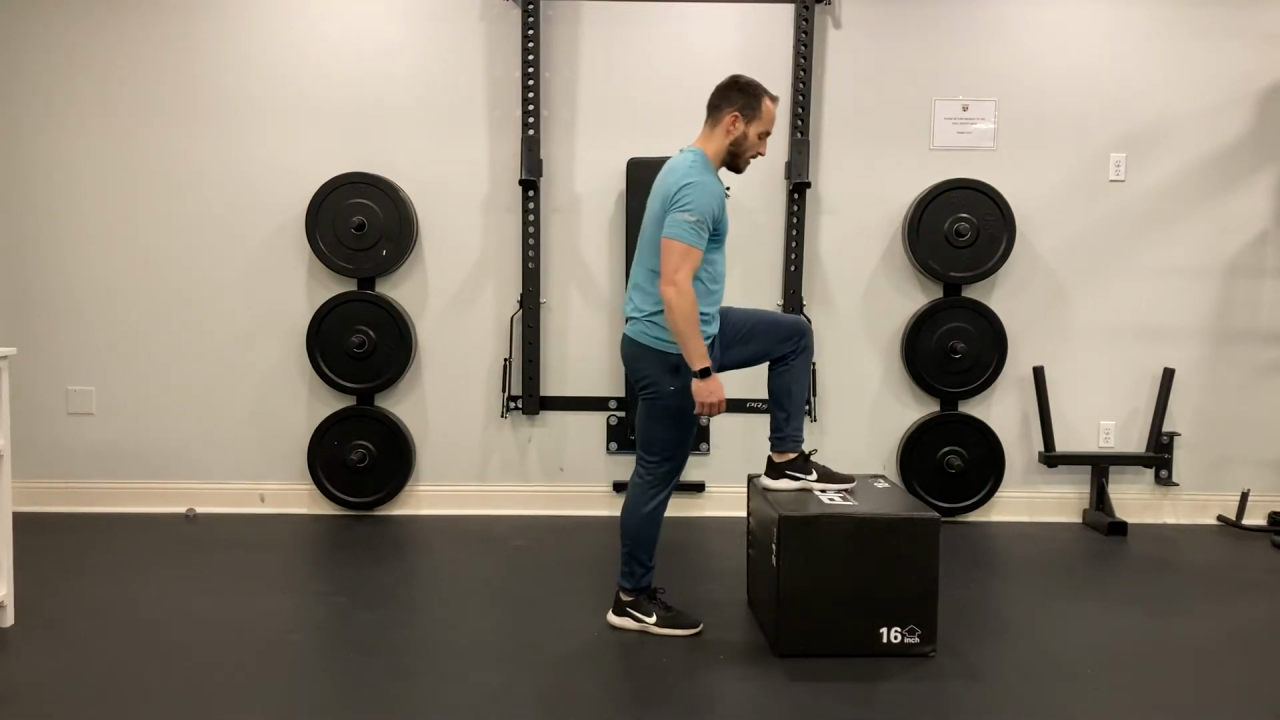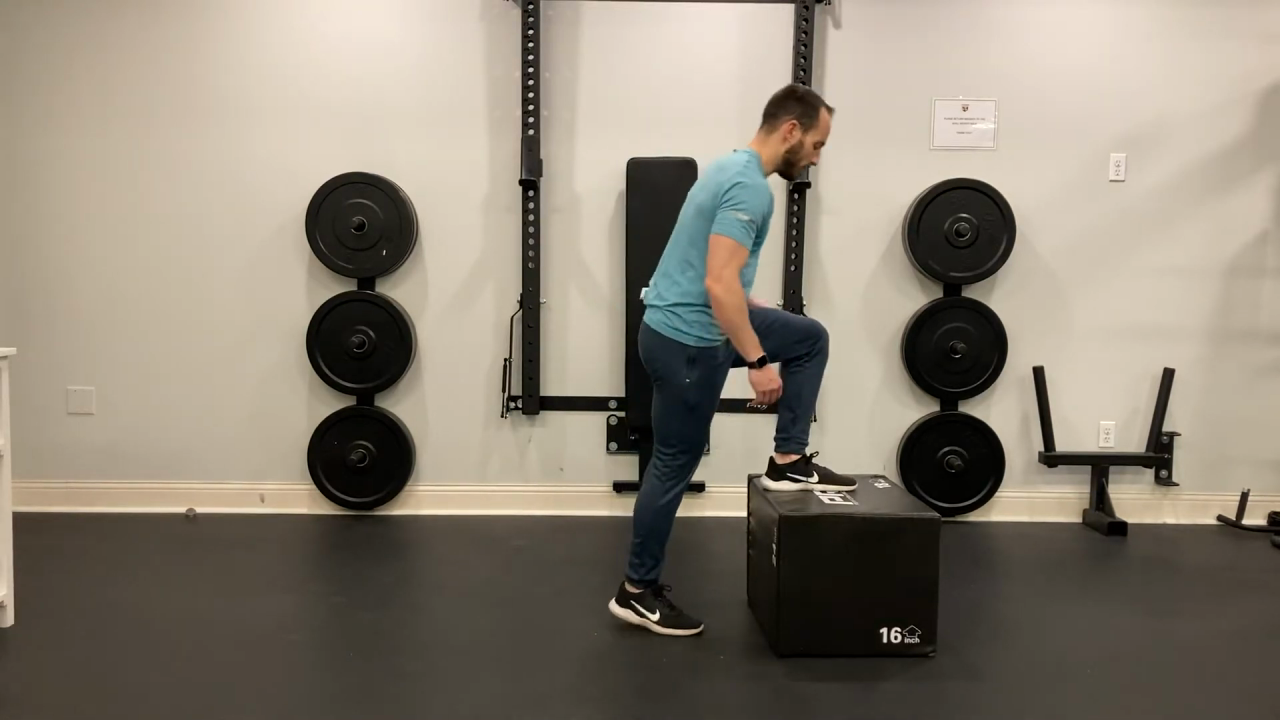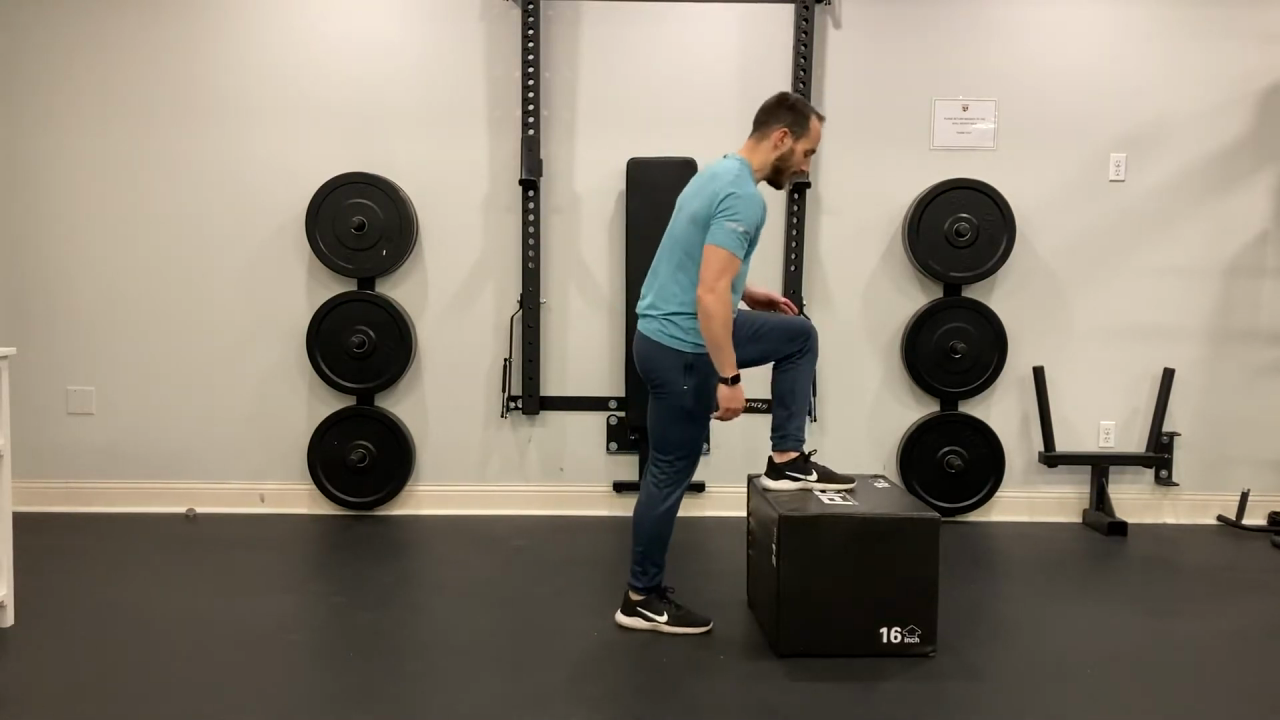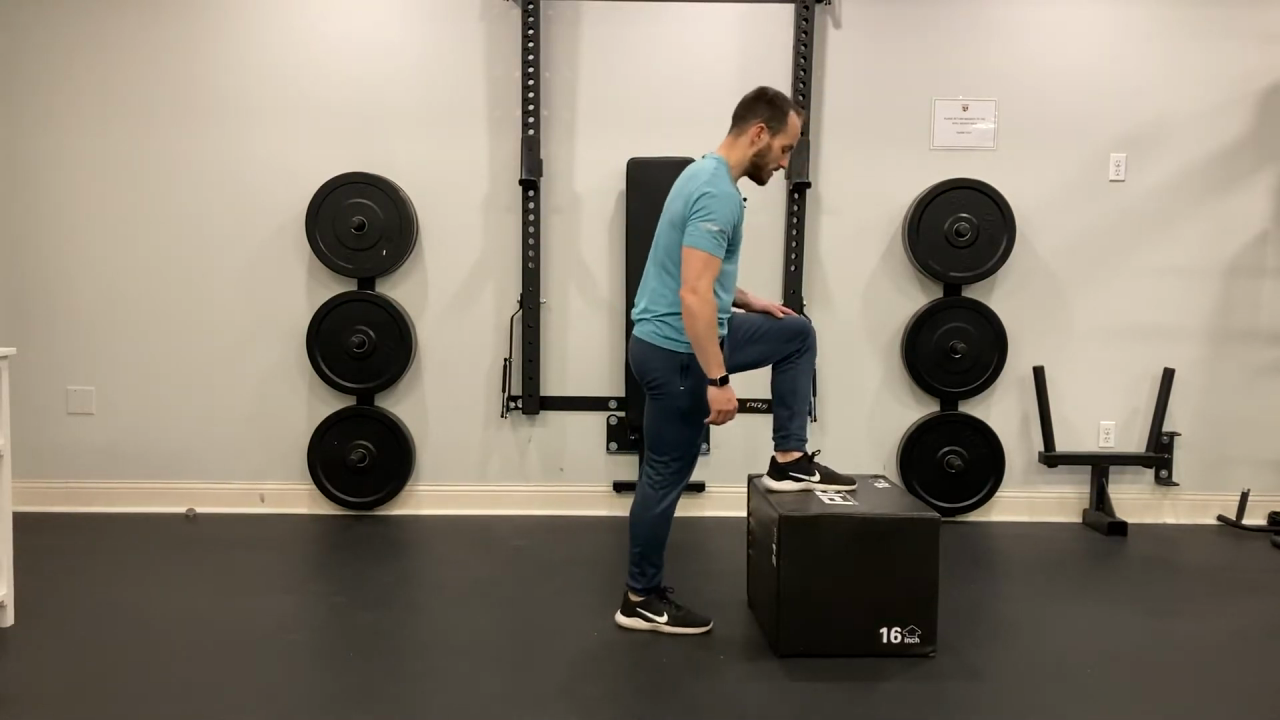
dt=0.4s
person 1, frame 1
left shoulder: (688, 169)
right shoulder: (697, 185)
right elbow: (675, 286)
left wrist: (703, 352)
right wrist: (702, 371)
left hip: (688, 332)
right hip: (667, 349)
left knee: (794, 334)
right knee: (658, 473)
left ankle: (785, 460)
right ankle: (632, 599)
person 1, frame 2
left shoulder: (733, 168)
right shoulder: (751, 187)
right elbow: (720, 282)
left wrist: (751, 306)
right wrist: (759, 361)
left hip: (691, 324)
right hip: (686, 340)
left knee: (810, 338)
right knee: (673, 466)
left ankle: (789, 461)
right ankle: (637, 590)
person 1, frame 3
left shoulder: (720, 173)
right shoulder: (742, 197)
right elbow: (710, 294)
left wrist: (753, 296)
right wrist: (730, 379)
left hip: (677, 331)
right hip: (679, 348)
left knee: (798, 335)
right knee: (671, 472)
left ankle: (786, 460)
right ankle: (641, 599)
person 1, frame 4
left shoulder: (705, 174)
right shoulder: (718, 194)
right elbow: (694, 295)
left wrist: (750, 302)
right wrist: (718, 380)
left hip: (680, 338)
right hip: (674, 351)
left knee: (796, 334)
right knee: (666, 474)
left ankle: (790, 461)
right ankle: (640, 600)
